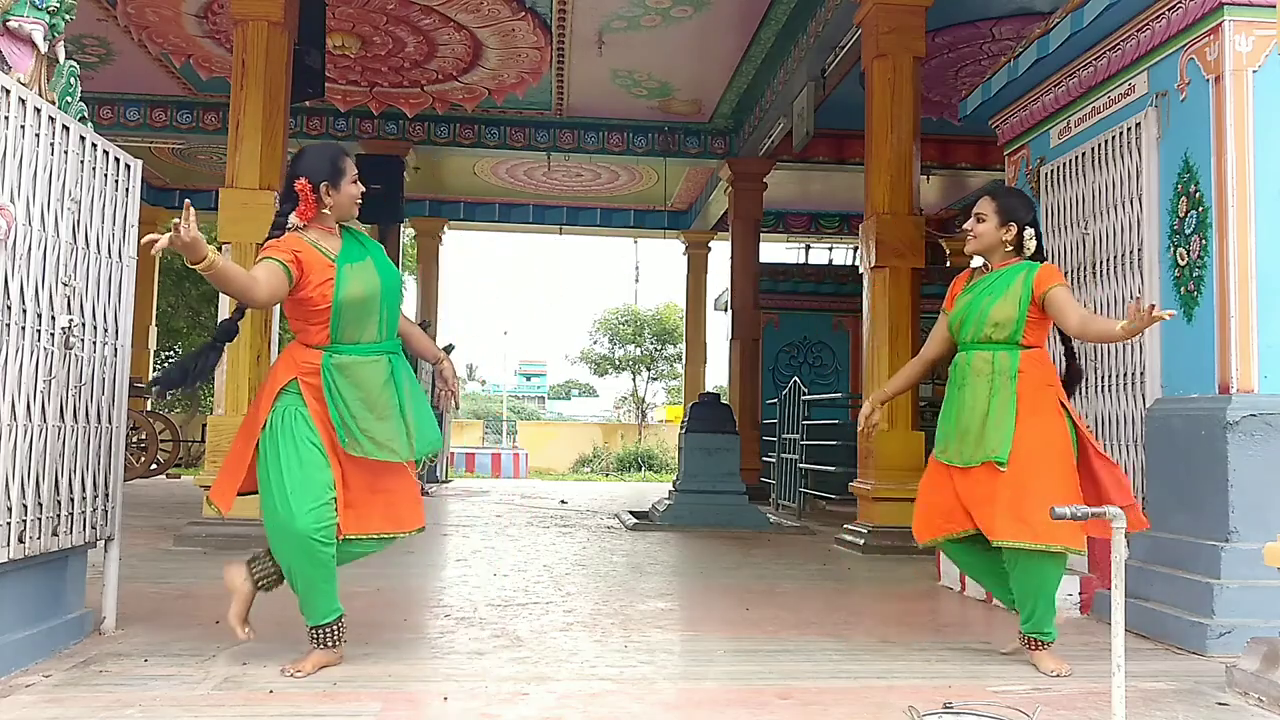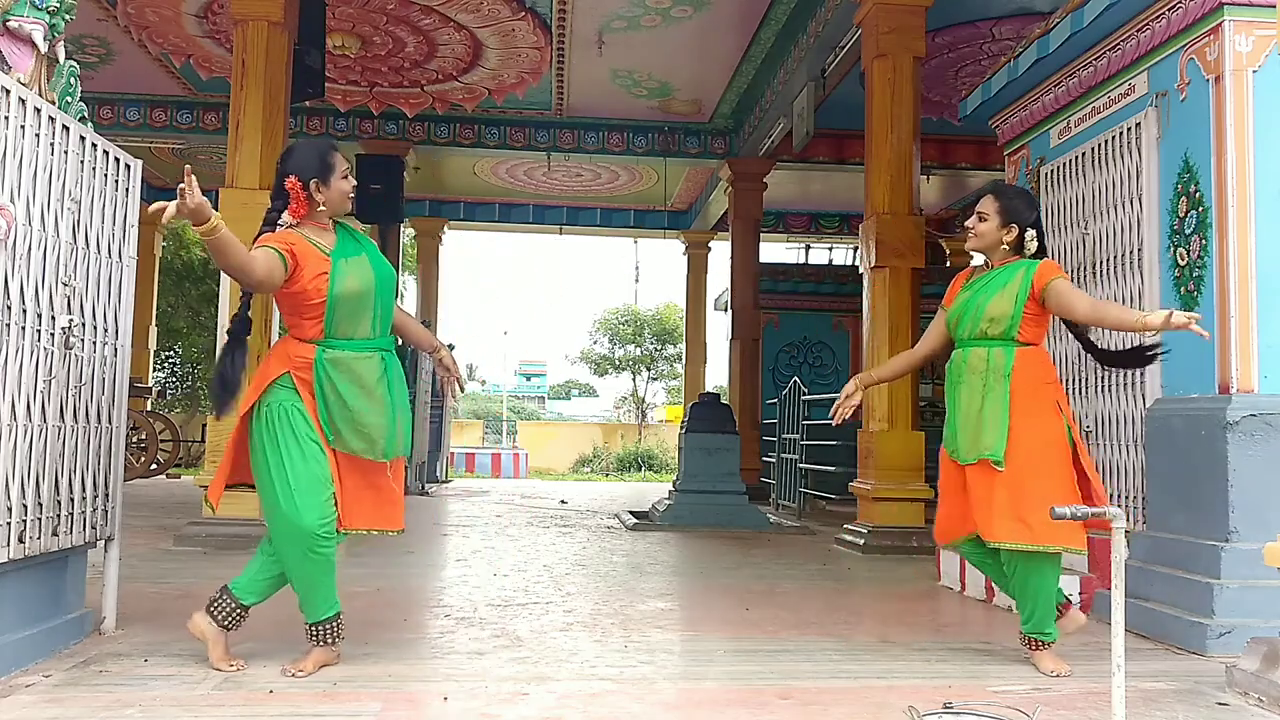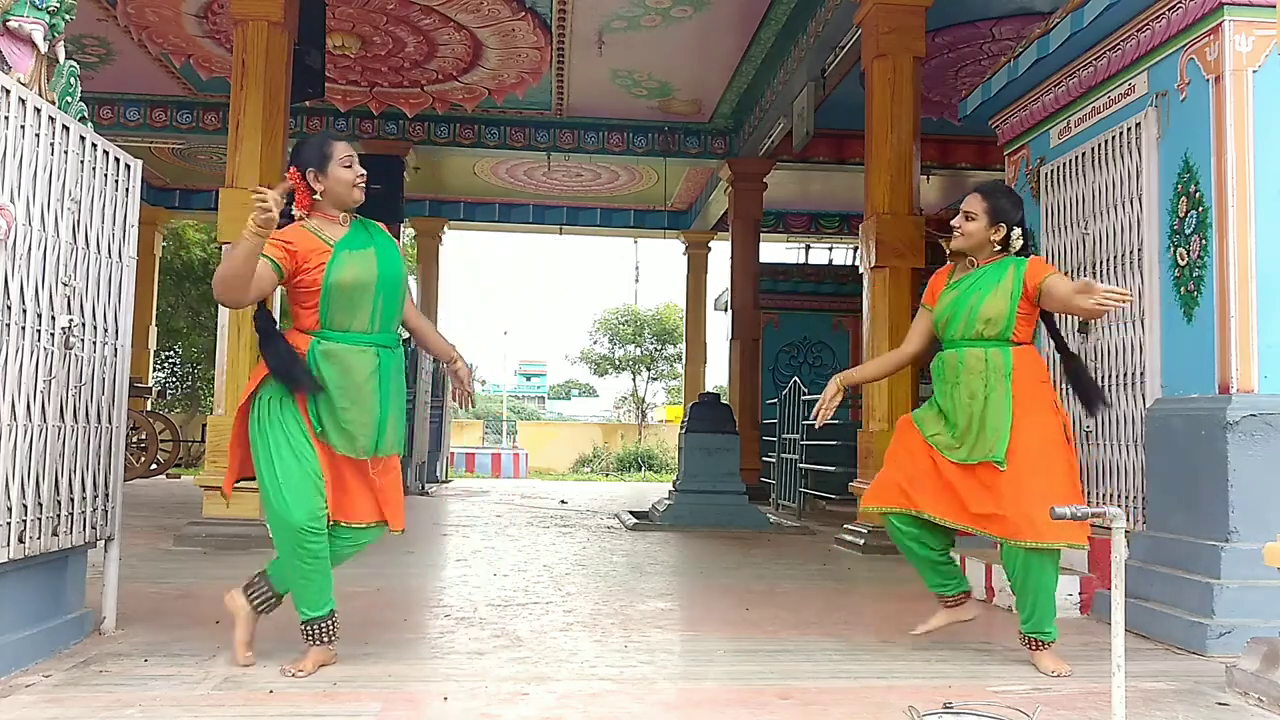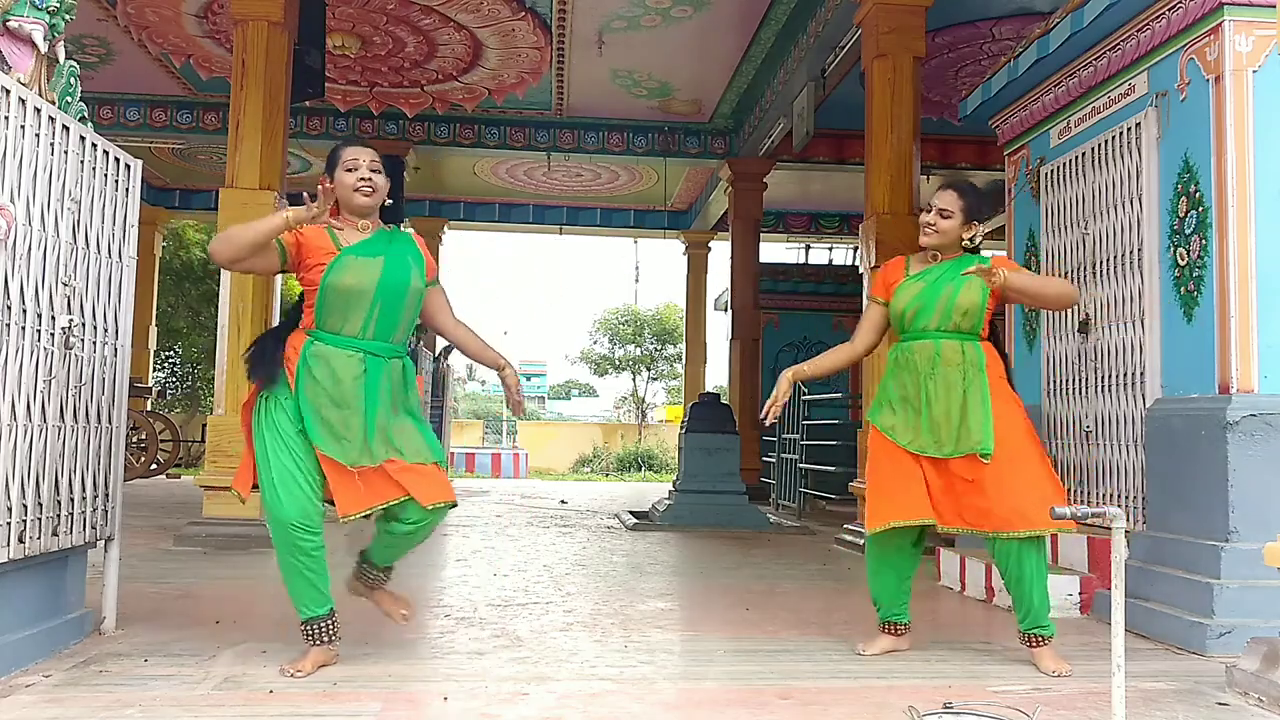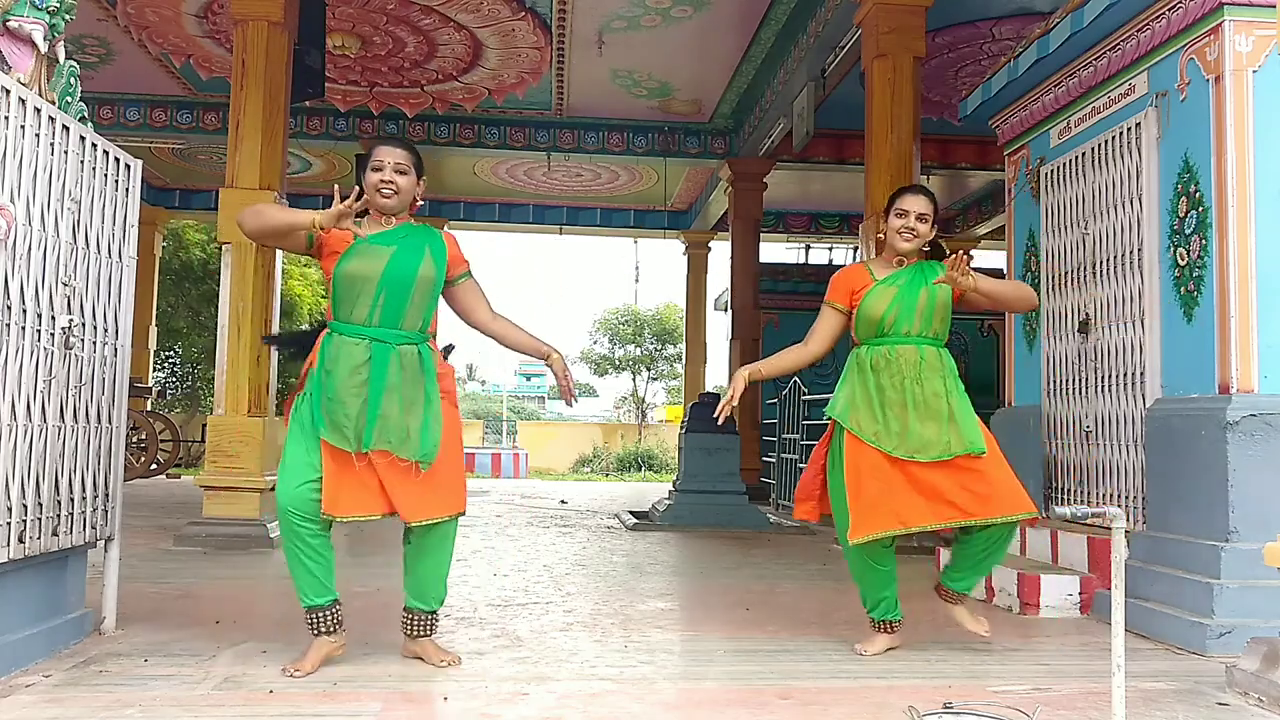
dt=0.2s
person 1, frame 1
left shoulder: (361, 243)
right shoulder: (290, 252)
left elbow: (389, 315)
right elbow: (253, 289)
left wrist: (437, 357)
right wrist: (197, 251)
left hip: (376, 398)
right hip: (313, 399)
left knee: (375, 524)
right knee: (307, 523)
left ankle: (256, 573)
right ankle: (327, 639)
person 1, frame 2
left shoulder: (357, 240)
right shoulder: (284, 247)
left elbow: (389, 309)
right elbow: (244, 271)
left wrist: (437, 348)
right wrist: (208, 222)
left hip: (365, 396)
right hip: (305, 395)
left knee: (329, 524)
right knee: (306, 520)
left ankle: (221, 615)
right ankle: (324, 638)
person 1, frame 3
left shoulder: (379, 237)
right shoulder: (291, 241)
left elbow: (409, 314)
right elbow: (228, 293)
left wrist: (454, 359)
right wrist: (259, 226)
left hip: (373, 394)
right hip: (306, 391)
left knee: (364, 519)
right knee: (300, 515)
left ankle: (253, 596)
right ankle: (320, 637)
person 1, frame 4
left shoulder: (410, 247)
right shoulder: (308, 240)
left elbow: (447, 323)
right elbow: (223, 252)
left wrist: (501, 364)
right wrist: (296, 218)
left hip: (385, 395)
right hip: (308, 390)
left knee: (427, 498)
right knee: (294, 515)
left ankle: (371, 572)
right ankle: (320, 638)
person 1, frame 5
left shoulder: (440, 246)
right shoulder: (339, 233)
left elbow: (487, 318)
right elbow: (250, 221)
left wrist: (549, 353)
right wrist: (319, 220)
left hip: (413, 388)
right hip: (338, 383)
left knee: (433, 506)
right knee: (300, 499)
left ankle: (419, 630)
right ankle: (327, 631)
person 2, frame 1
left shoulder: (1039, 277)
right shoulder: (963, 284)
left elbow: (1076, 321)
right elbow: (929, 354)
left wrist: (1126, 326)
right wrist: (880, 395)
left hip: (1023, 410)
right hip: (968, 414)
left knee: (1027, 522)
right knee: (959, 529)
left ankle: (1038, 638)
right ankle: (1029, 614)
person 2, frame 2
left shoulder: (1038, 273)
right shoulder: (962, 282)
left elbow: (1084, 309)
right elbow: (923, 349)
left wrist: (1143, 319)
right wrist: (865, 378)
left hip: (1020, 408)
right hip: (966, 412)
left knee: (1023, 522)
right knee: (969, 529)
left ankle: (1039, 639)
right ankle: (1057, 608)
person 2, frame 3
left shoulder: (1026, 272)
right shoulder: (942, 279)
left elbow: (1101, 300)
right elbow: (908, 350)
left wrist: (1084, 297)
right wrist: (845, 379)
left hip: (1013, 408)
right hip: (948, 409)
left knee: (1025, 518)
right knee: (899, 505)
left ankle: (1038, 638)
right ankle: (954, 596)
person 2, frame 4
left shoulder: (989, 269)
right shoulder: (893, 271)
left elbow: (1070, 295)
right elbow: (858, 344)
left wrist: (1008, 281)
right wrist: (794, 373)
left hip: (972, 402)
right hip: (905, 404)
left knee: (1010, 509)
right knee: (893, 516)
left ankle: (1037, 636)
right ankle: (893, 626)
person 2, frame 5
left shoulder: (946, 275)
right shoulder: (851, 278)
left elbow: (1027, 299)
right elbow: (812, 347)
left wrist: (972, 285)
right wrist: (750, 372)
left hip: (938, 405)
right hip: (871, 407)
left knee: (996, 504)
right knee: (868, 520)
left ankle: (954, 589)
right ankle: (885, 622)
